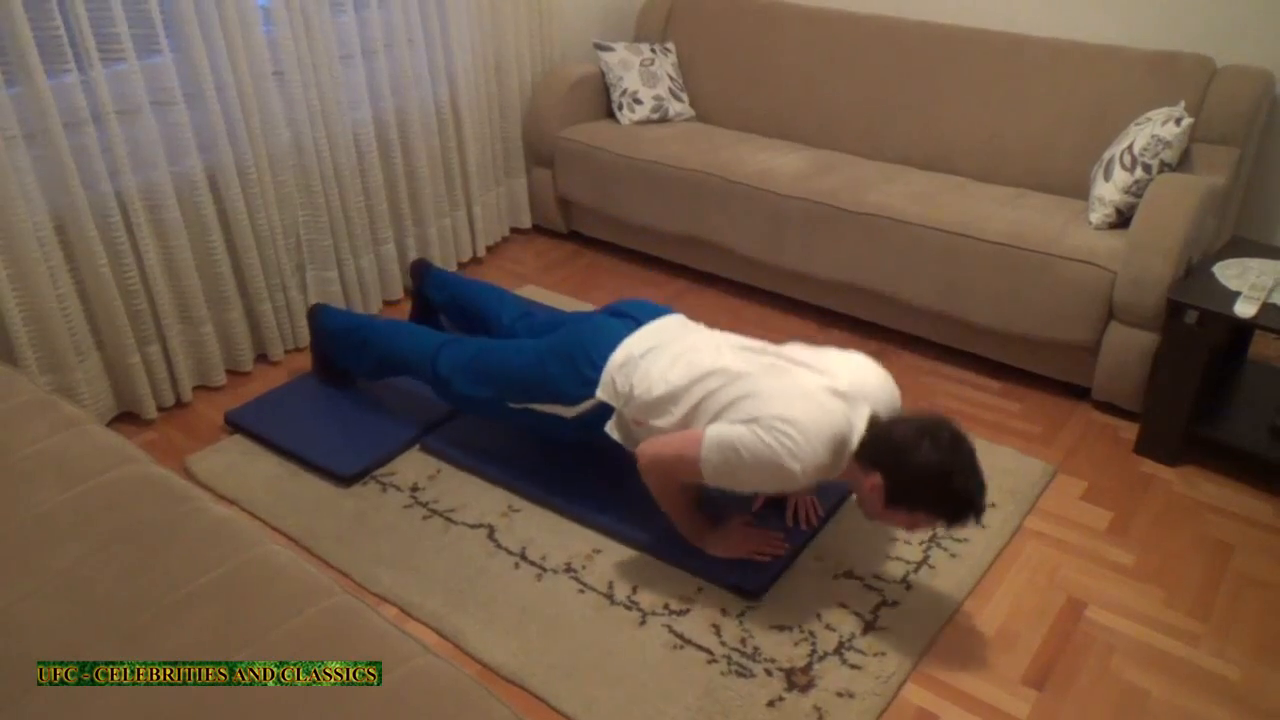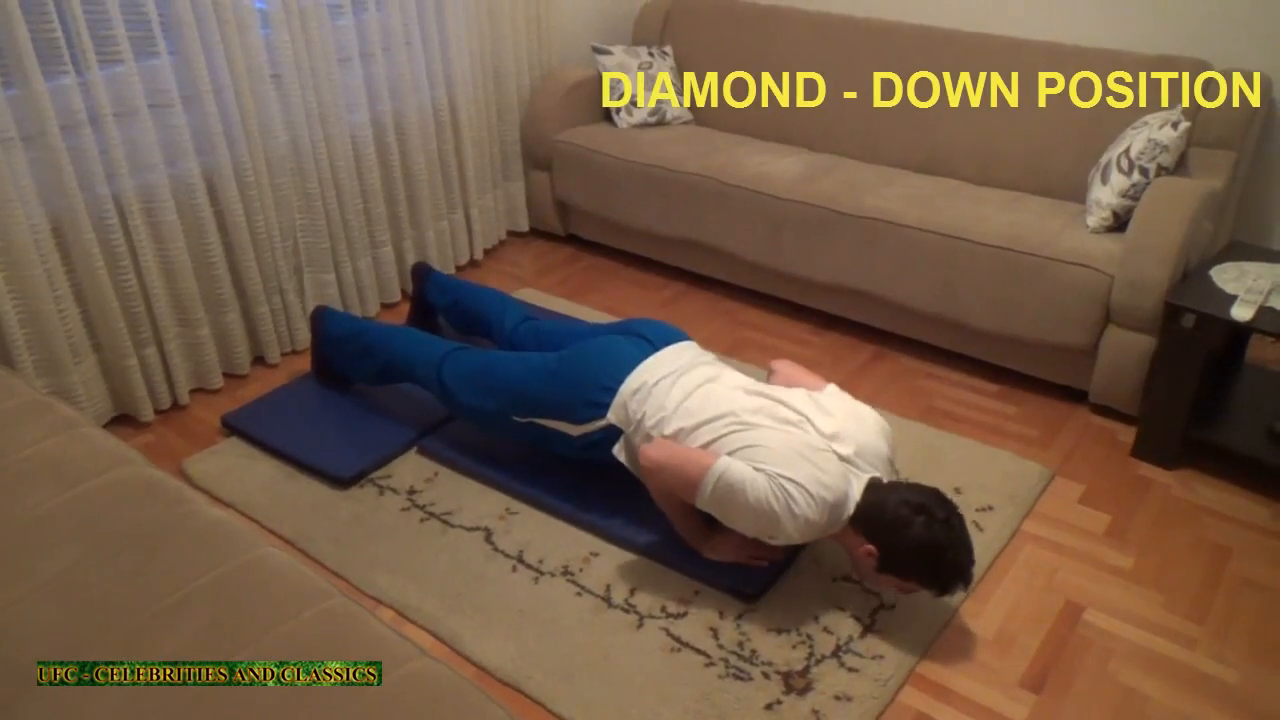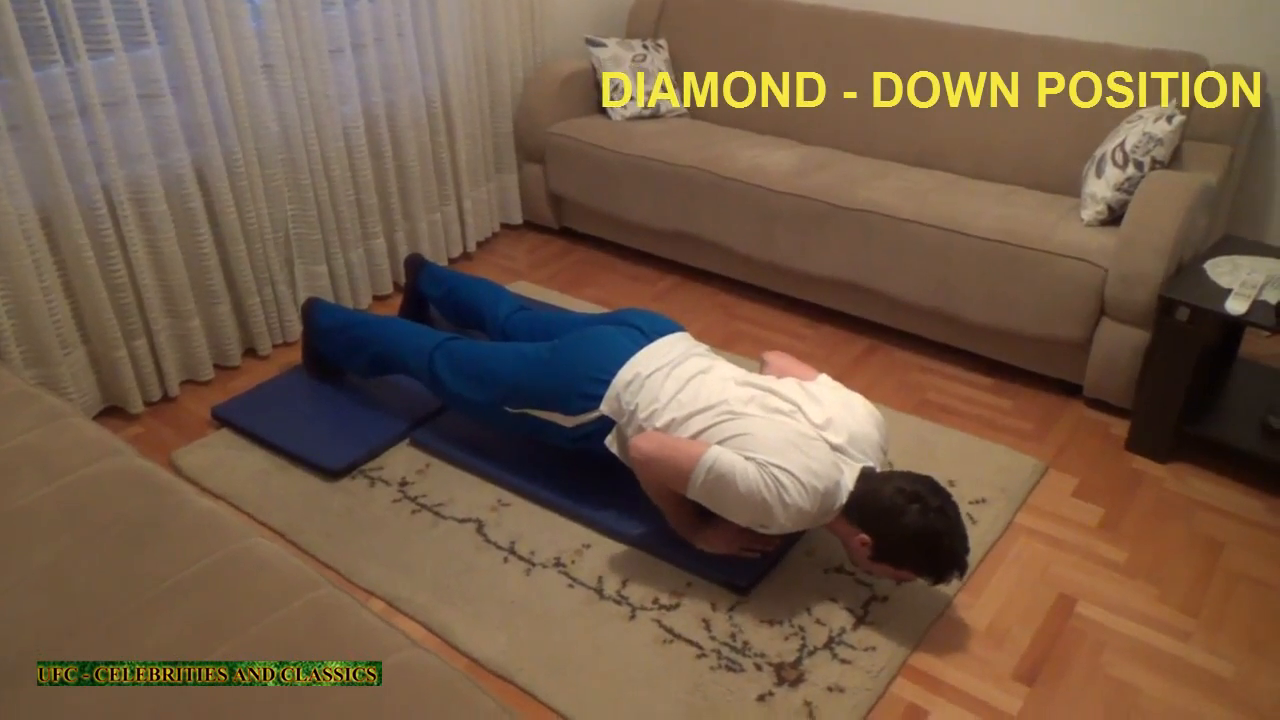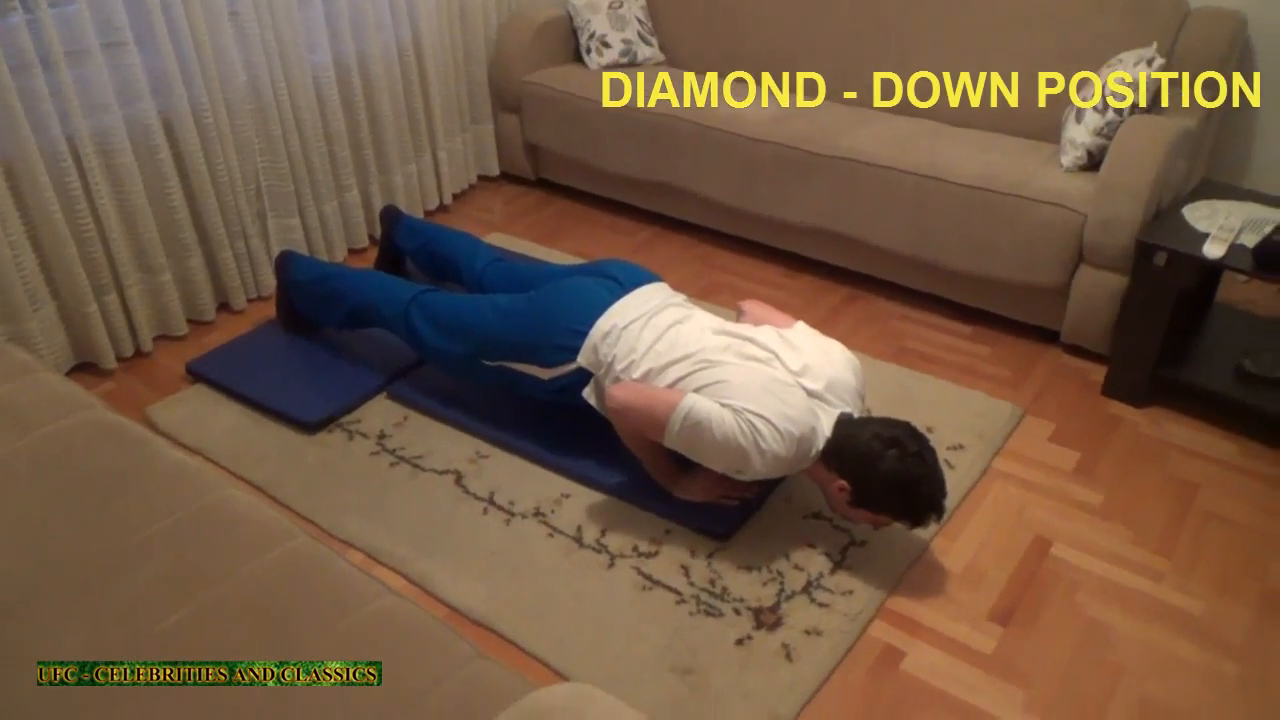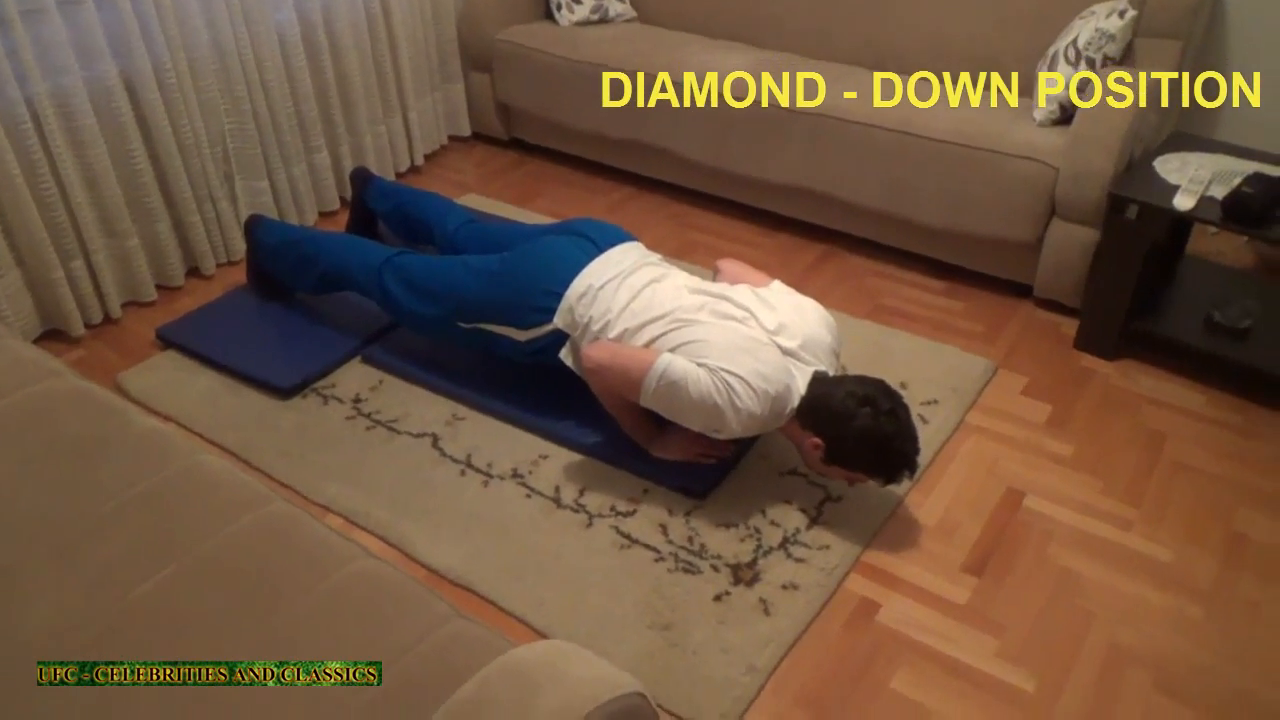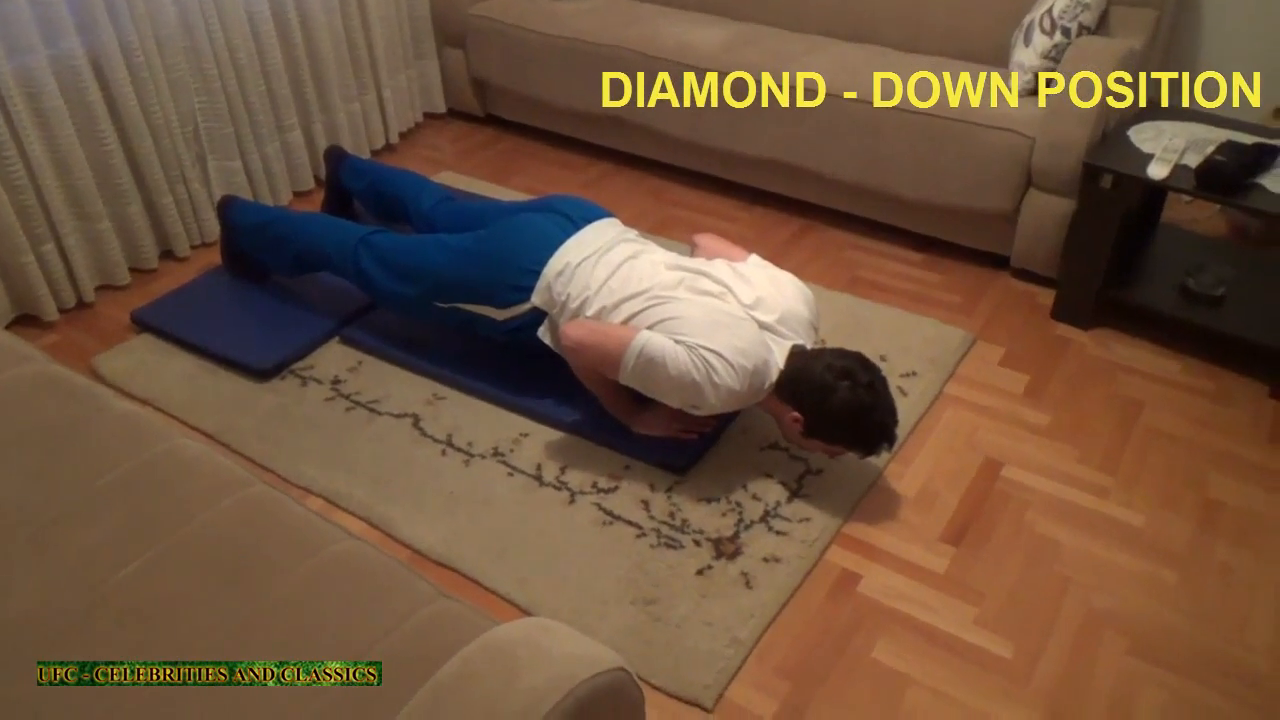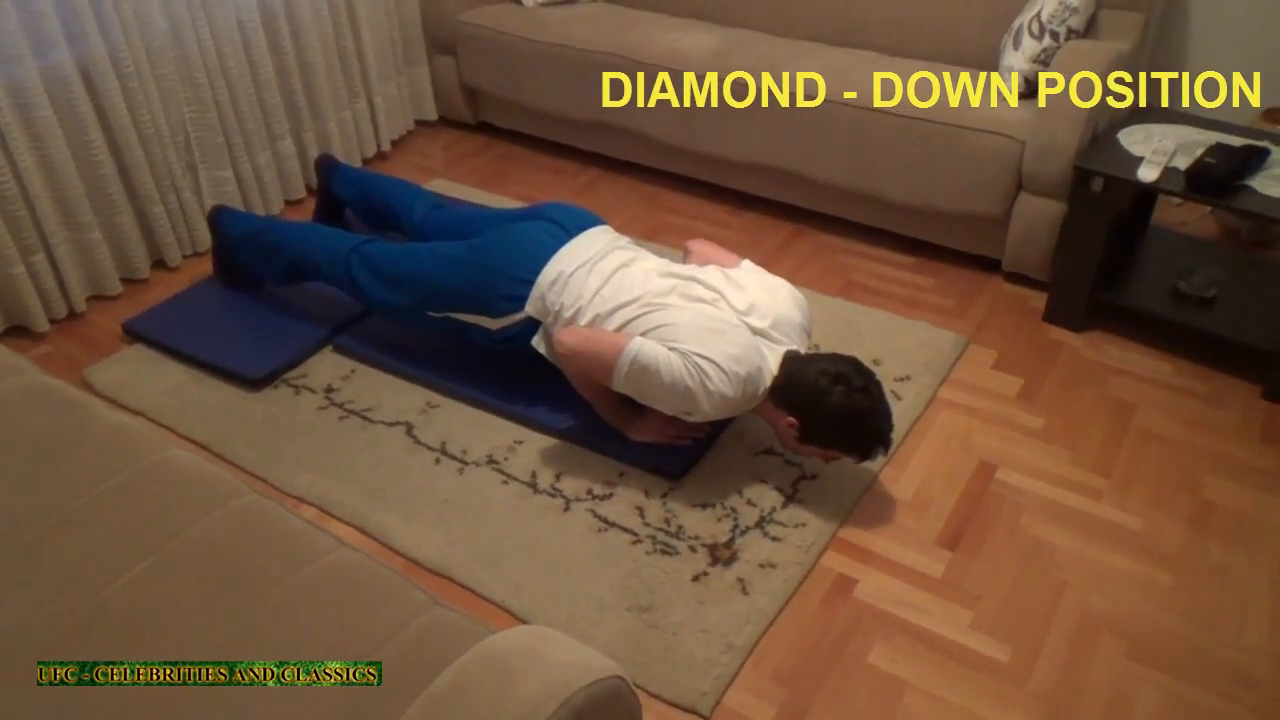
dt=0.7s
person 1, frame 1
left shoulder: (878, 393)
right shoulder: (792, 447)
right elbow: (654, 458)
right wrist: (706, 537)
left hip: (656, 330)
right hip: (607, 378)
left knee: (523, 324)
right knee: (458, 371)
left ankle: (434, 286)
right ankle: (338, 331)
person 1, frame 2
left shoulder: (874, 438)
right shoulder: (791, 508)
left elbow: (784, 367)
right elbow: (656, 460)
right wrist: (706, 541)
left hip: (661, 352)
right hip: (607, 400)
left knee: (526, 333)
right knee: (459, 375)
left ankle: (434, 287)
right ankle: (338, 334)
person 1, frame 3
left shoulder: (866, 425)
right shoulder: (785, 497)
left elbow: (776, 358)
right elbow: (647, 451)
right wrist: (699, 533)
left hip: (654, 343)
right hip: (601, 390)
left knee: (516, 323)
right knee: (453, 369)
left ankle: (428, 280)
right ankle: (329, 326)
person 1, frame 4
left shoulder: (845, 373)
right shoulder: (762, 443)
left elbow: (752, 307)
right elbow: (625, 401)
right wrist: (677, 482)
left hip: (633, 295)
right hip: (580, 340)
left knee: (493, 276)
right knee: (431, 320)
left ankle: (404, 231)
right ankle: (305, 279)
person 1, frame 5
left shoulder: (819, 329)
right shoulder: (737, 401)
left elbow: (729, 265)
right elbow: (599, 359)
right wrist: (654, 440)
left hip: (609, 253)
right hip: (557, 299)
left knee: (465, 235)
right knee: (405, 284)
left ankle: (375, 194)
right ankle: (274, 244)
person 1, frame 6
left shoulder: (797, 304)
right shoulder: (715, 378)
left elbow: (708, 240)
right elbow: (576, 337)
right wrist: (634, 416)
left hip: (586, 230)
right hip: (534, 276)
left knee: (440, 212)
right knee: (381, 262)
left ankle: (350, 172)
right ankle: (248, 224)
person 1, frame 7
left shoulder: (789, 310)
right shoulder: (710, 385)
left elbow: (700, 246)
right elbow: (571, 346)
right wrist: (629, 423)
left hip: (576, 237)
right hip: (525, 285)
left knee: (434, 221)
right knee: (374, 273)
left ankle: (340, 181)
right ankle: (238, 234)
